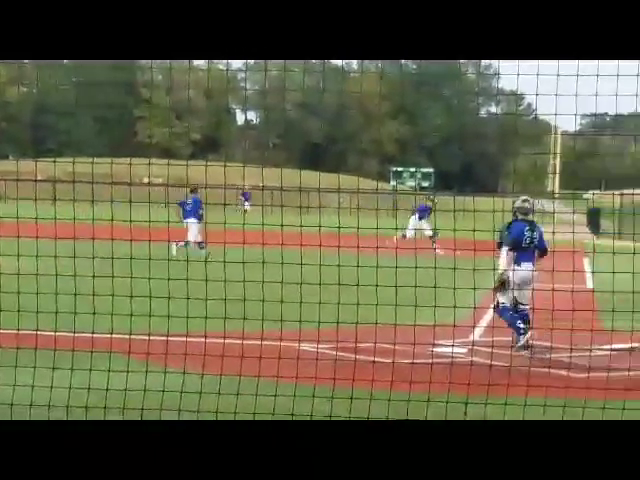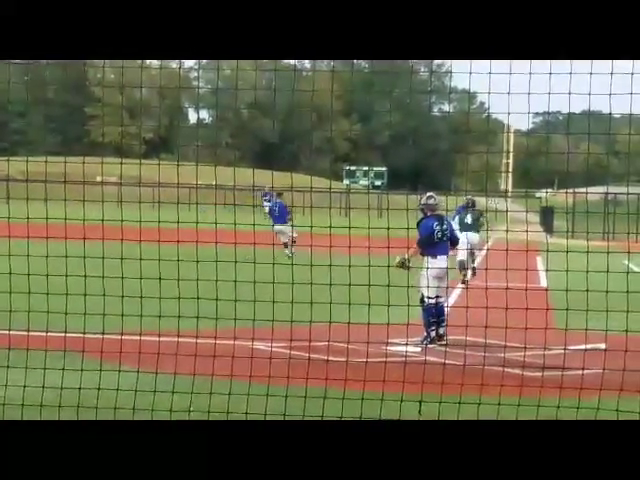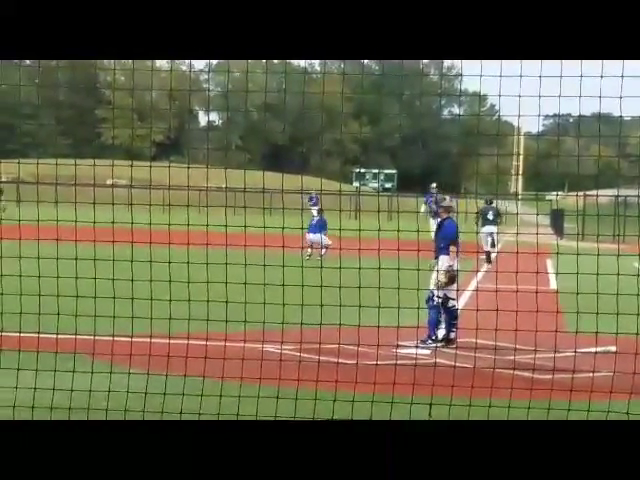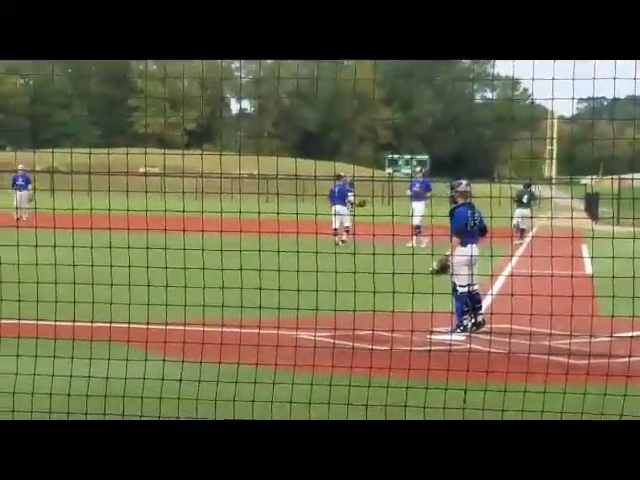
dt=1s
person 1, frame 1
left shoulder: (516, 226)
right shoulder: (536, 228)
left elbow: (511, 250)
right elbow: (543, 252)
left wrist: (504, 271)
left hip: (515, 269)
right hip: (529, 270)
left knee: (503, 306)
right knee: (523, 307)
left ankle: (522, 332)
right ankle: (523, 341)
person 1, frame 2
left shoulder: (426, 223)
right shoulder: (445, 220)
left elbow: (420, 245)
right elbow: (454, 242)
left wrist: (407, 257)
left hip: (432, 263)
right hip: (444, 262)
left knee: (428, 301)
right knee: (440, 300)
left ankle: (430, 336)
right ankle: (440, 334)
person 1, frame 3
left shoulder: (448, 224)
right shoulder: (446, 224)
left elbow: (453, 245)
left wrist: (450, 265)
left hip: (445, 263)
right hip: (446, 264)
left knee: (434, 300)
right knee: (450, 302)
left ankle: (433, 337)
right ankle: (450, 337)
person 1, frame 4
left shoulder: (459, 211)
right shoulder: (475, 210)
left elbow: (457, 236)
right elbow: (483, 232)
left wrist: (448, 255)
left hip: (461, 252)
right hip: (474, 250)
left knee: (460, 289)
right knee: (473, 287)
left ankle: (463, 325)
right ankle: (478, 320)
